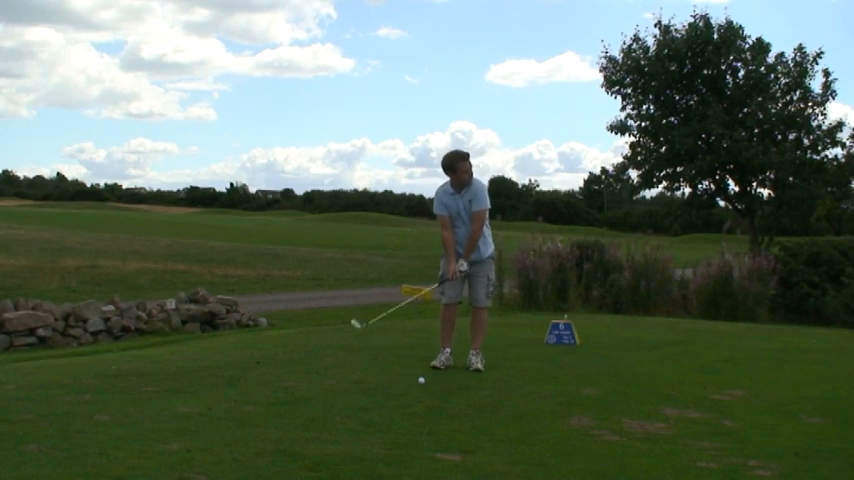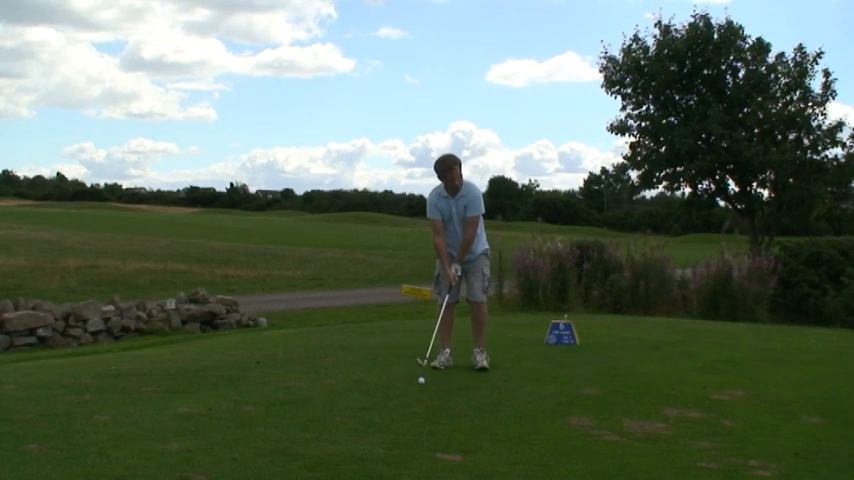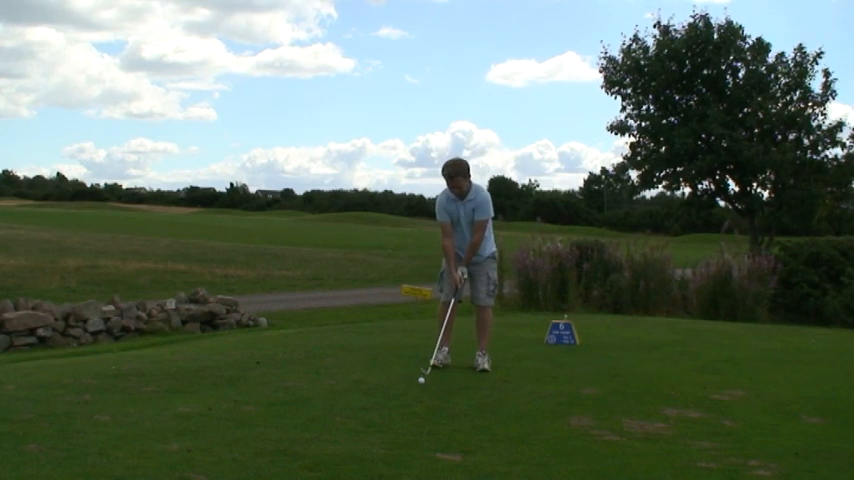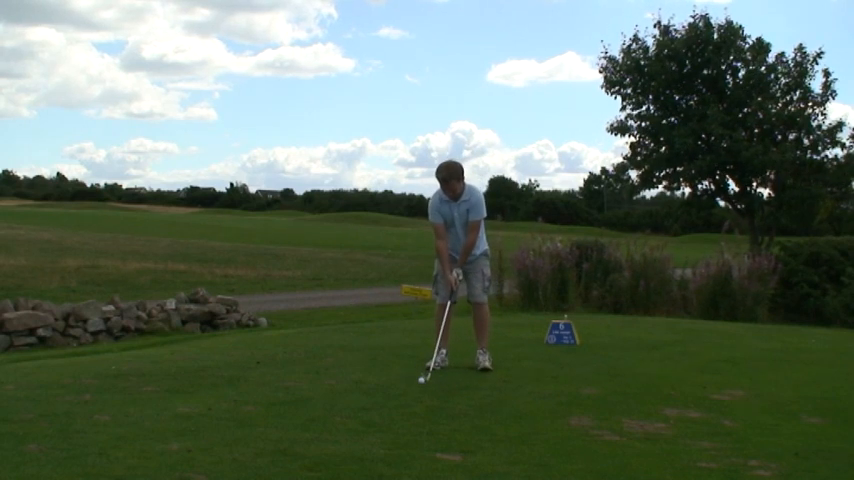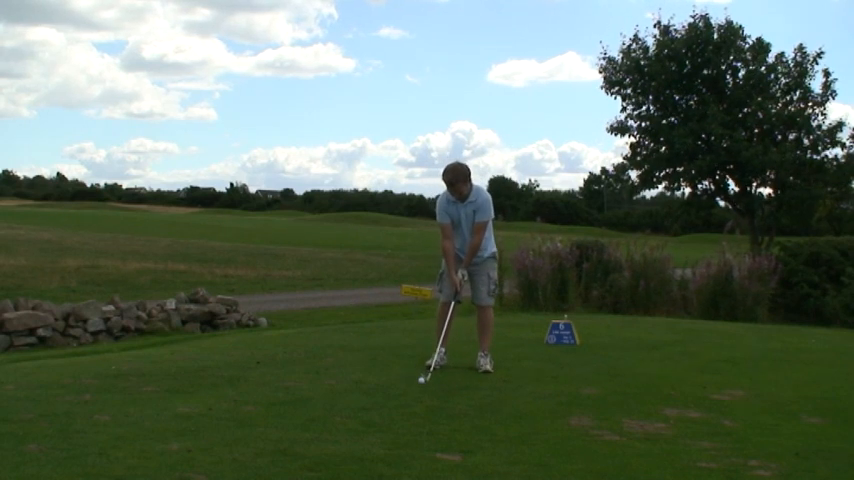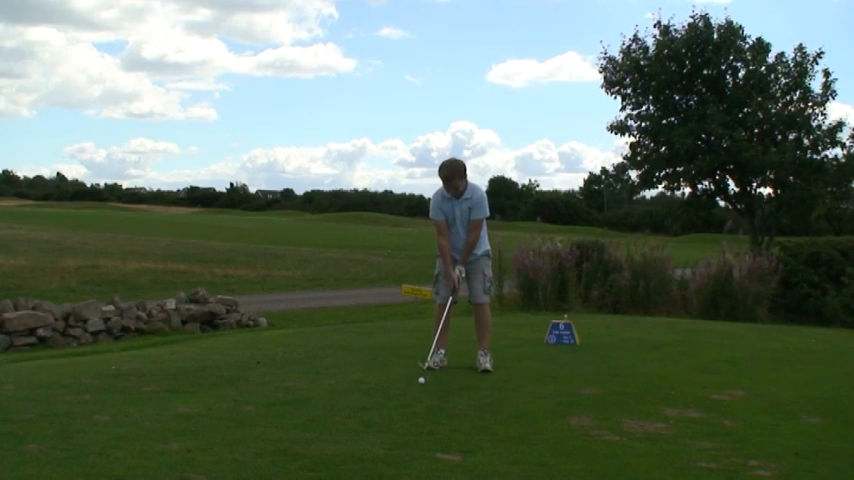
dt=0.4s
person 1, frame 1
left shoulder: (478, 189)
right shoulder: (441, 194)
left elbow: (477, 228)
right elbow: (445, 230)
left wrist: (465, 260)
right wrist: (452, 262)
left hip: (481, 255)
right hip: (454, 254)
left knee: (480, 305)
right knee: (448, 303)
left ankle: (475, 353)
right ankle: (445, 352)
person 1, frame 2
left shoulder: (473, 193)
right shoulder: (434, 198)
left elbow: (470, 233)
right elbow: (438, 235)
left wrist: (458, 263)
right wrist: (447, 268)
left hip: (475, 253)
right hip: (448, 254)
left knee: (478, 301)
right knee: (447, 303)
left ankle: (480, 351)
right ankle: (445, 352)
person 1, frame 3
left shoulder: (482, 196)
right shoulder: (443, 200)
left elbow: (478, 236)
right elbow: (447, 237)
left wrist: (464, 266)
right wrist: (453, 270)
left hip: (482, 255)
right hip: (455, 255)
left knee: (483, 304)
right knee: (446, 300)
left ankle: (482, 354)
right ankle: (443, 350)
person 1, frame 4
left shoulder: (475, 197)
right shoulder: (435, 201)
left elbow: (472, 236)
right elbow: (440, 239)
left wrist: (459, 267)
right wrist: (448, 272)
left hip: (475, 254)
right hip: (448, 255)
left knee: (479, 301)
right knee: (443, 302)
left ankle: (483, 352)
right ankle: (442, 352)
person 1, frame 5
left shoulder: (483, 198)
right shoulder: (443, 201)
left elbow: (477, 238)
right elbow: (447, 239)
left wrist: (465, 268)
right wrist: (453, 272)
left hip: (482, 256)
right hip: (455, 254)
left knee: (485, 304)
right knee: (445, 301)
left ankle: (484, 355)
right ankle: (441, 351)
person 1, frame 6
left shoulder: (478, 195)
right shoulder: (437, 199)
left elbow: (474, 234)
right elbow: (442, 236)
left wrist: (461, 265)
right wrist: (450, 269)
left hip: (476, 254)
right hip: (449, 255)
left knee: (481, 302)
right knee: (442, 302)
left ankle: (484, 354)
right ankle: (440, 353)
